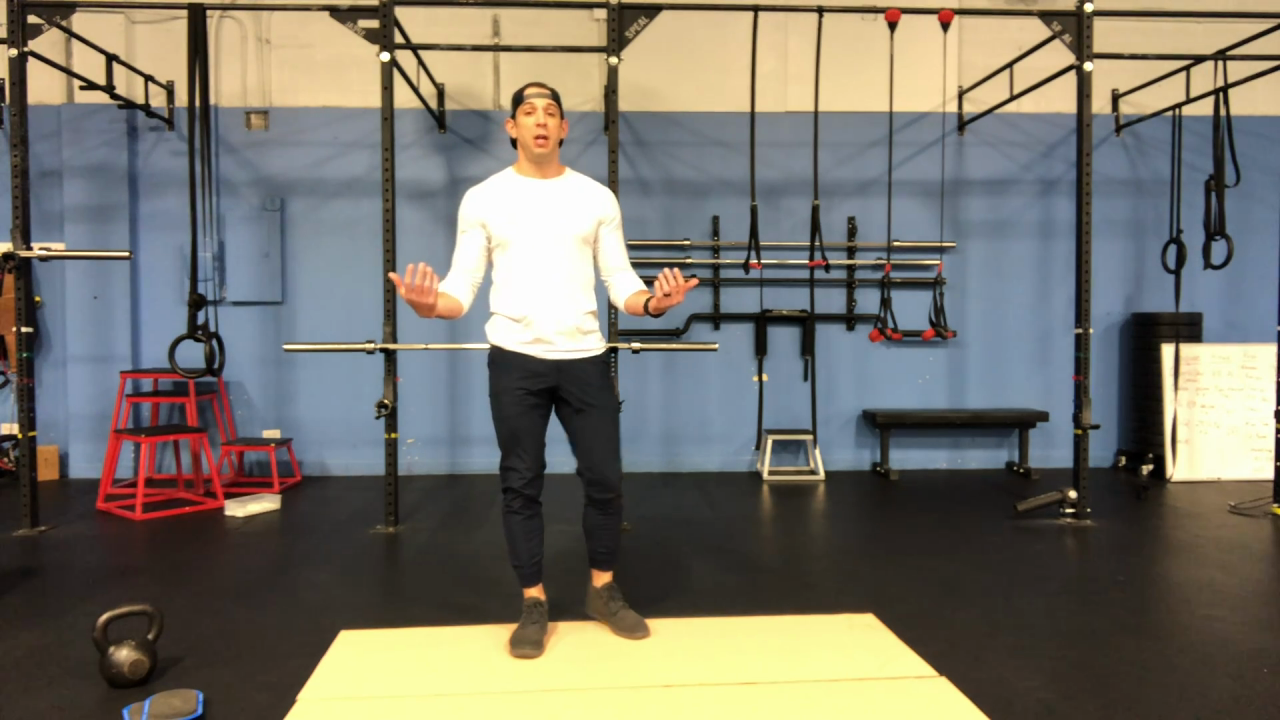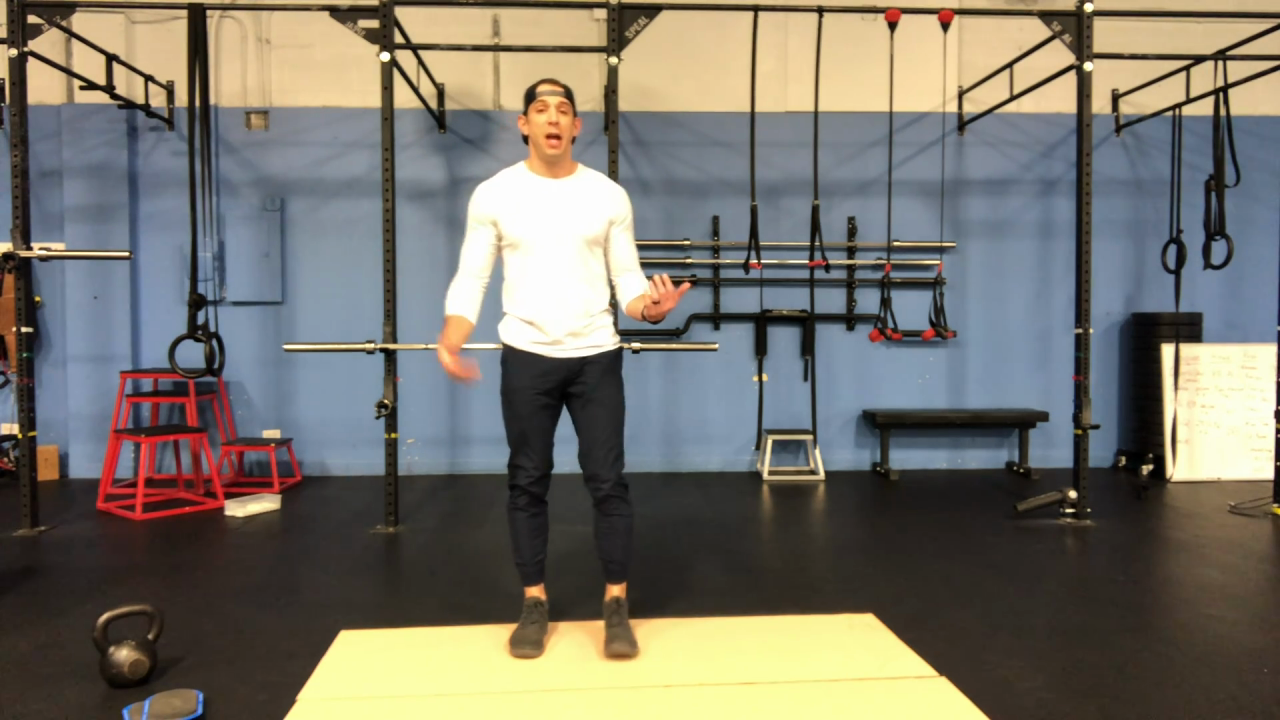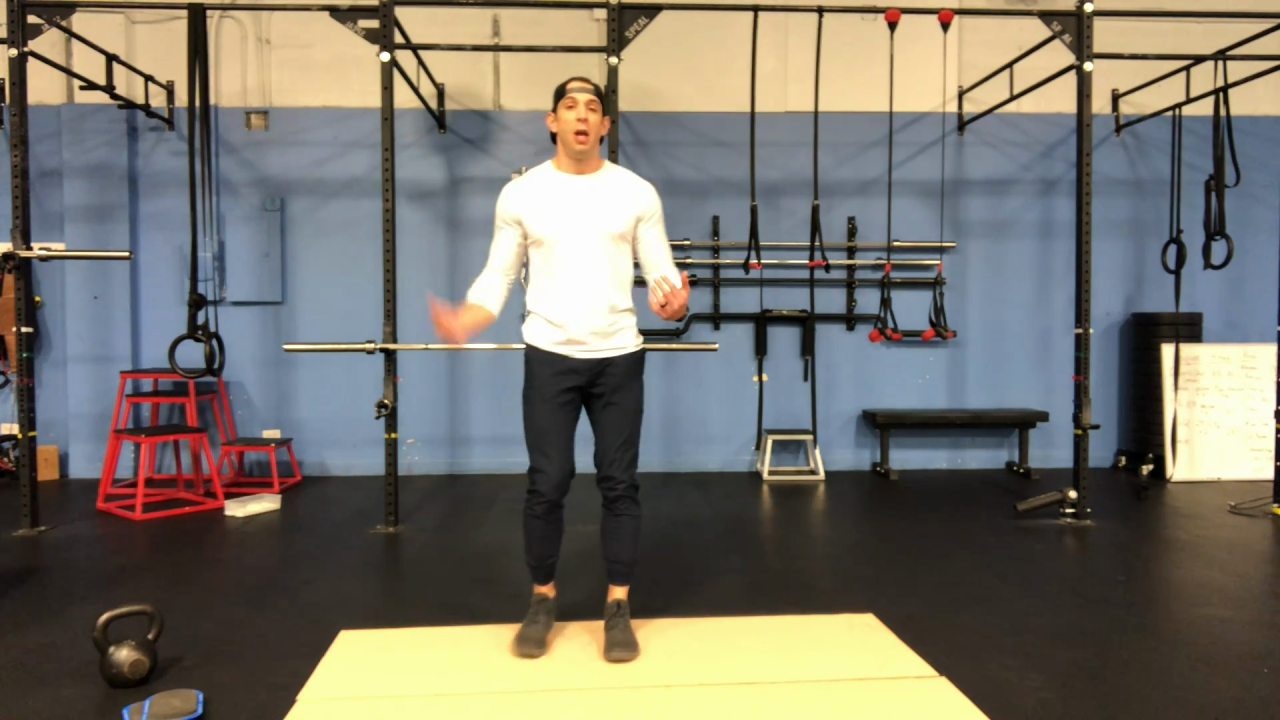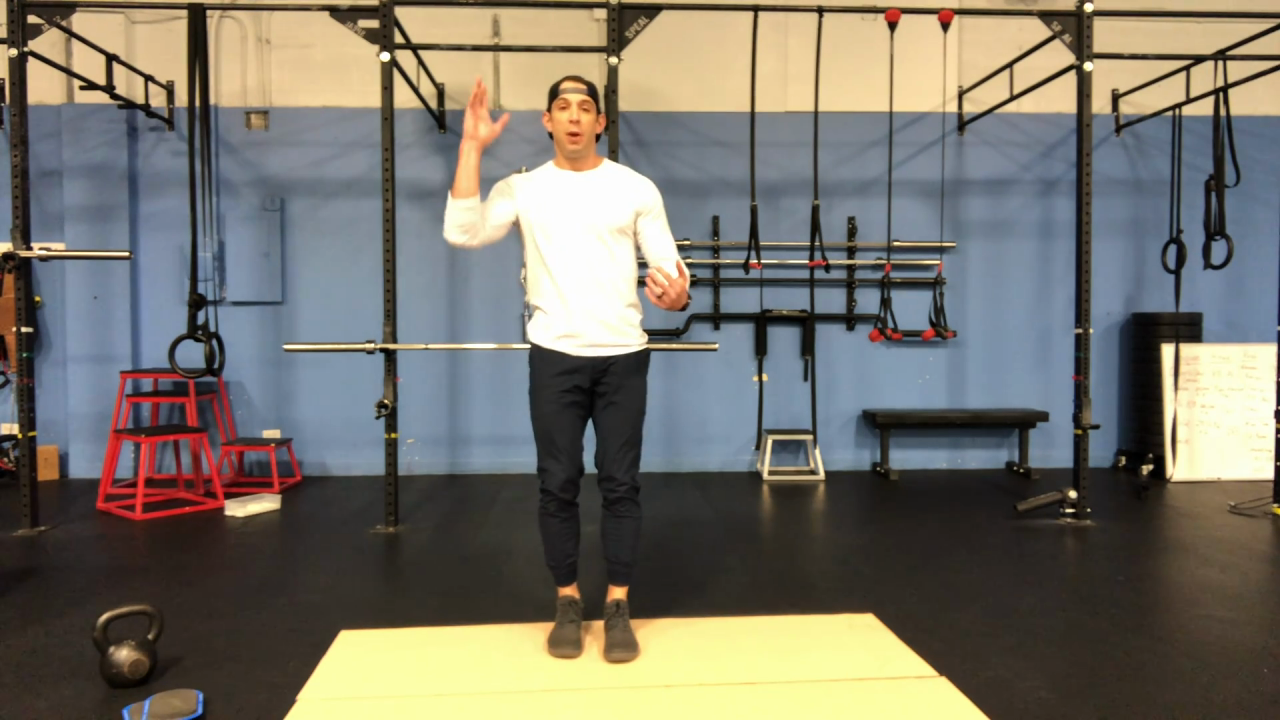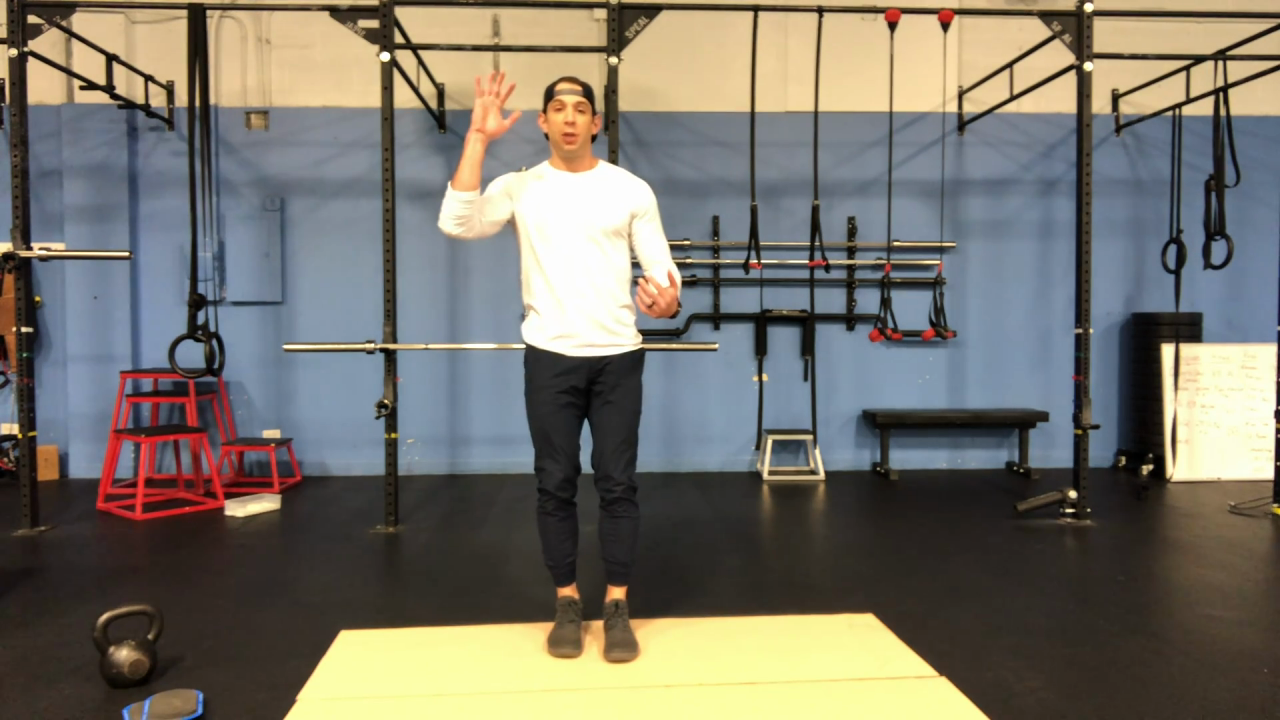
dt=0.3s
person 1, frame 1
left shoulder: (596, 197)
right shoulder: (483, 198)
left elbow: (619, 280)
right elbow: (463, 285)
left wrist: (653, 302)
right wrist: (431, 304)
left hip: (585, 359)
right hip: (516, 360)
left knee: (604, 480)
right knee: (522, 484)
left ankle: (603, 590)
right ankle: (534, 603)
person 1, frame 2
left shoulder: (608, 195)
right shoulder: (493, 194)
left elbow: (626, 279)
right elbow: (471, 279)
left wrist: (653, 308)
right wrist: (451, 340)
left hip: (596, 357)
right hip: (526, 358)
left knee: (606, 480)
right knee: (527, 482)
left ankle: (615, 605)
right ankle: (534, 603)
person 1, frame 3
left shoulder: (636, 192)
right shoulder: (521, 193)
left elbow: (659, 271)
right elbow: (498, 276)
left wrist: (673, 303)
right wrist: (466, 324)
left hip: (618, 358)
right hip: (550, 357)
left knee: (619, 483)
right knee: (546, 484)
left ankle: (617, 607)
right ankle: (542, 600)
person 1, frame 4
left shoulder: (636, 187)
right shoulder: (523, 189)
left elbow: (667, 262)
right elbow: (462, 232)
left wrist: (678, 294)
right wrist: (473, 147)
left hip: (622, 356)
right hip: (555, 357)
left knee: (620, 483)
right knee: (558, 484)
left ankle: (617, 607)
right ankle: (568, 603)
person 1, frame 5
left shoulder: (631, 189)
right shoulder: (519, 187)
left elbow: (662, 266)
right elbow: (457, 222)
left wrist: (669, 300)
right wrist: (478, 137)
left hip: (618, 357)
right hip: (550, 358)
left knee: (617, 483)
right knee: (556, 484)
left ankle: (617, 608)
right ankle: (567, 604)
